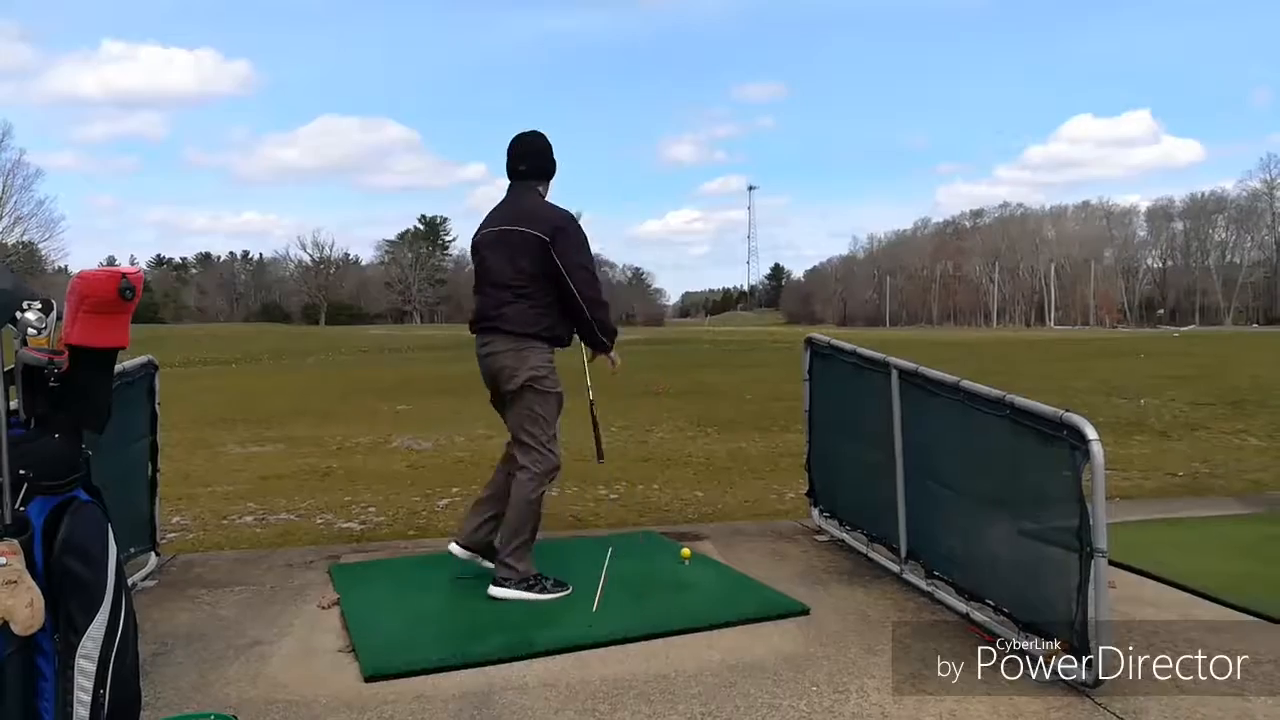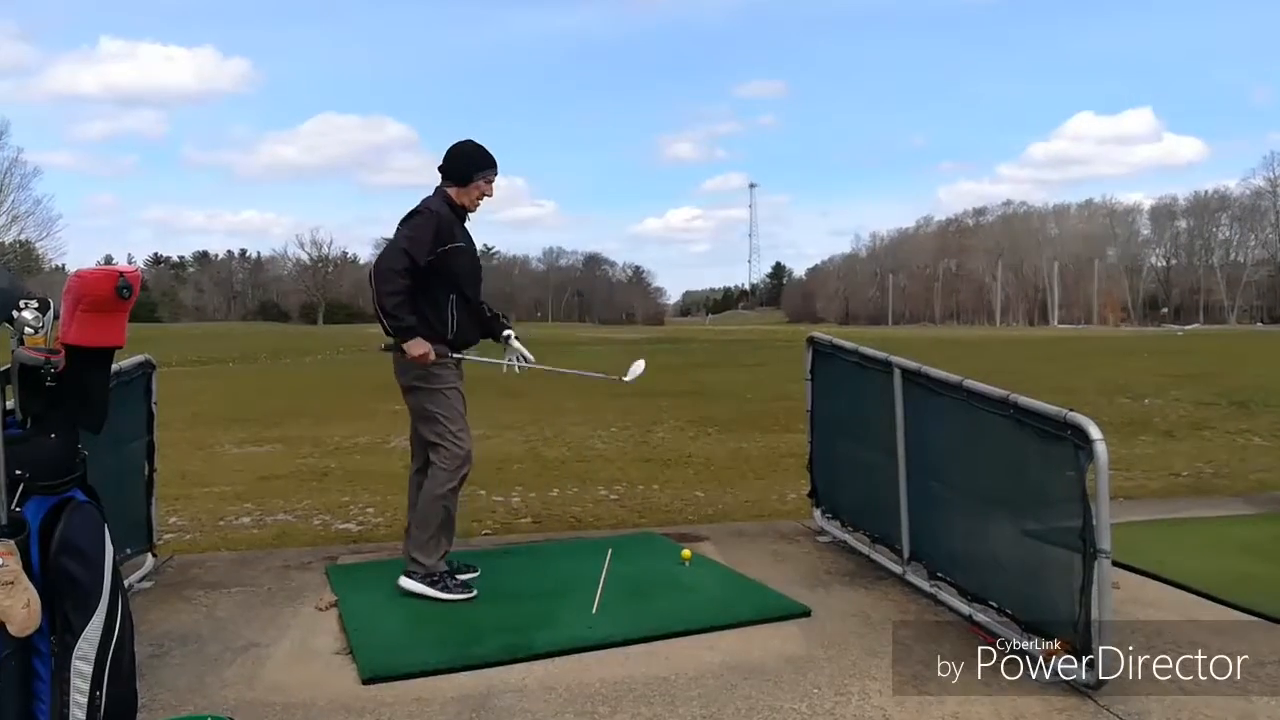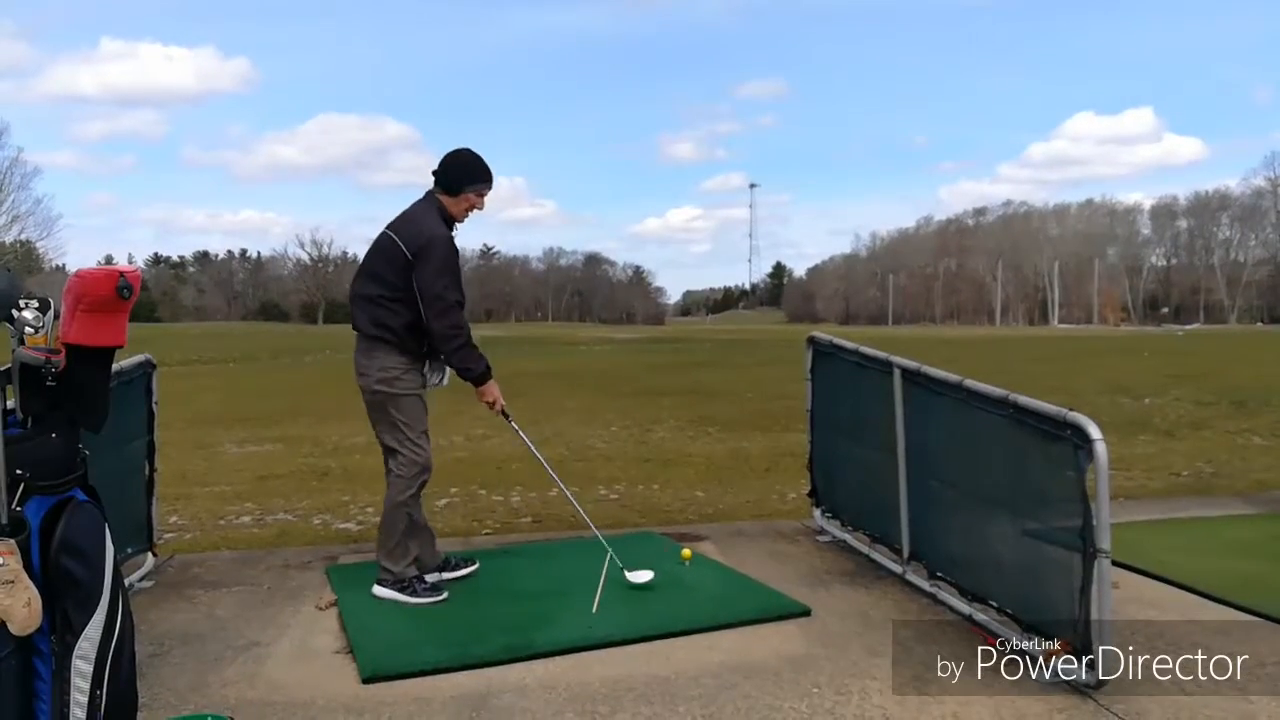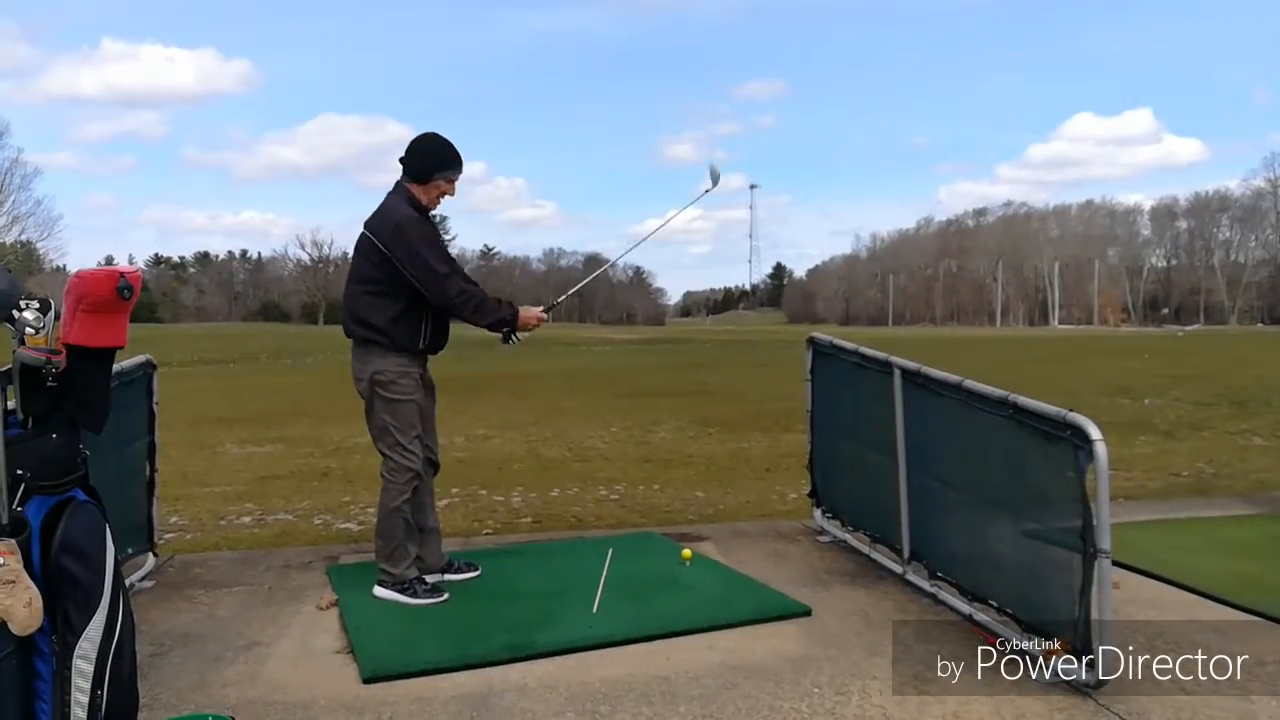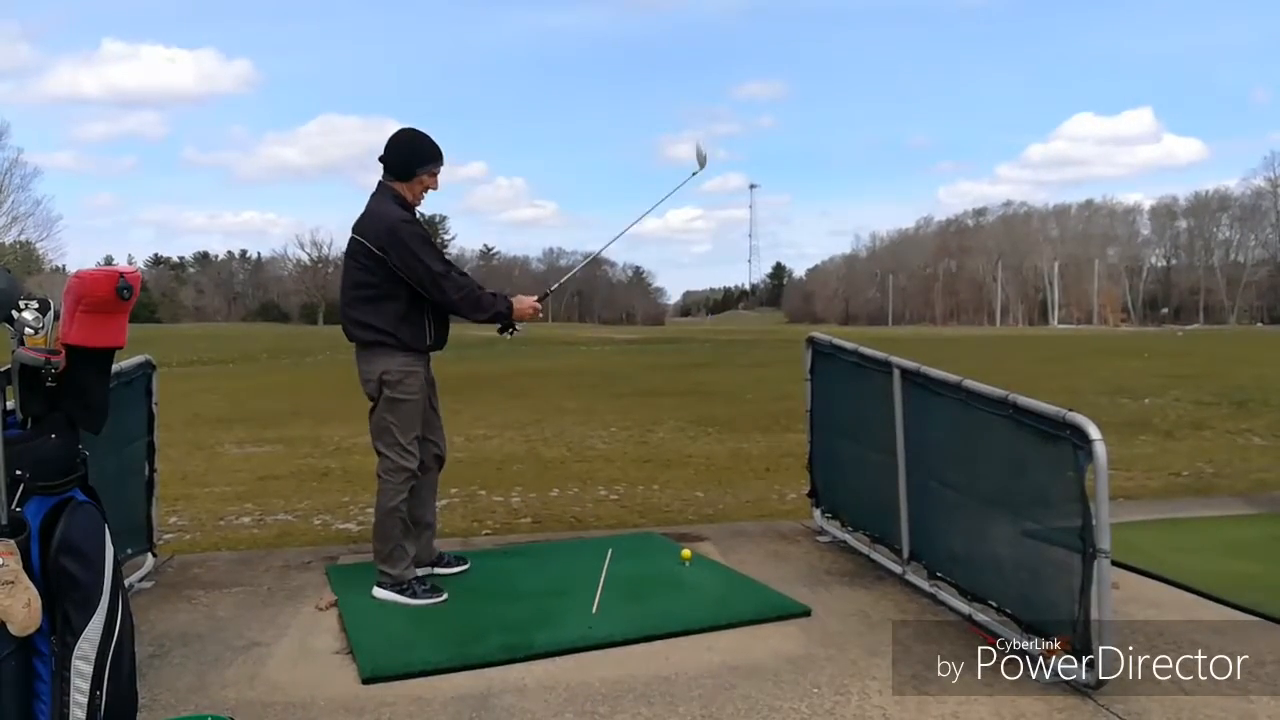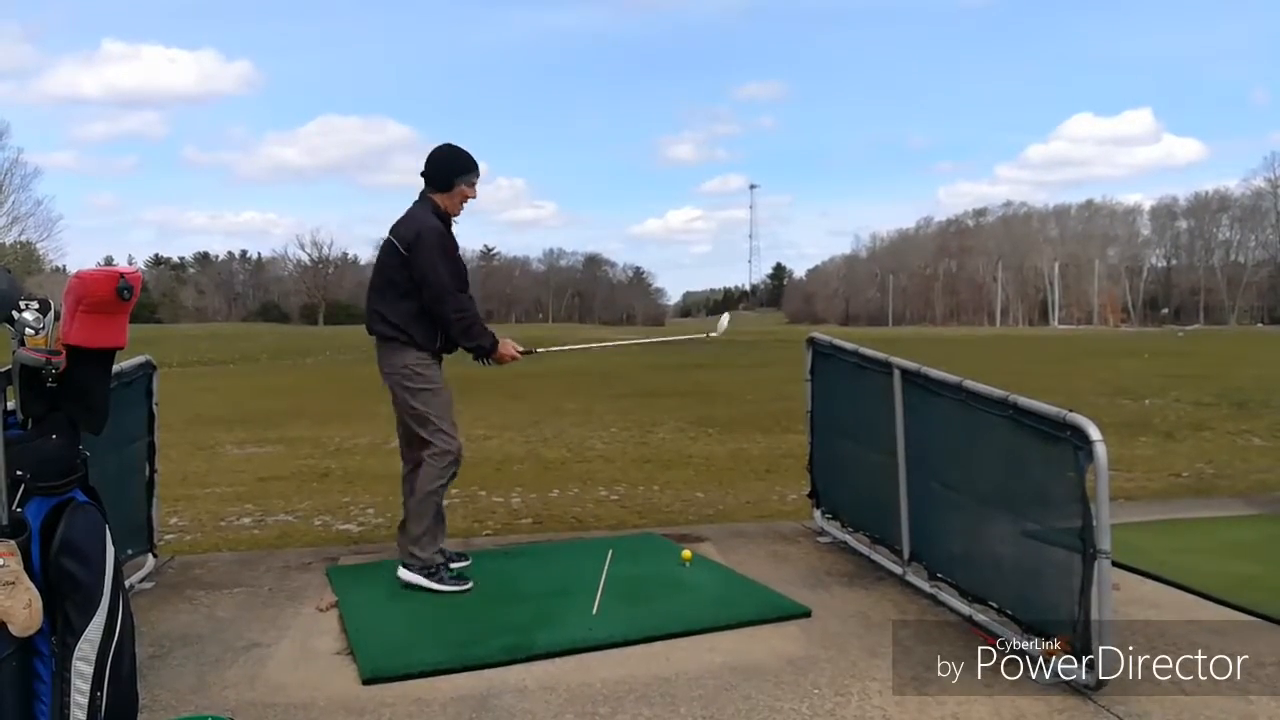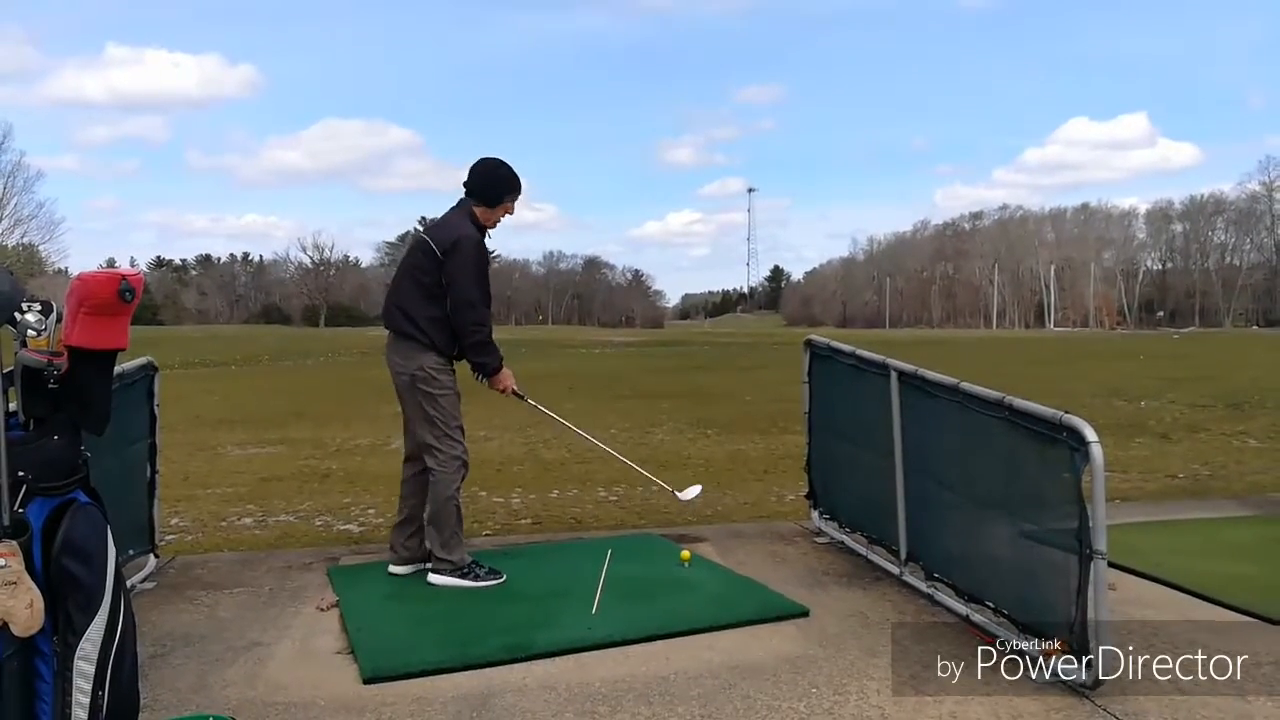
dt=0.7s
person 1, frame 1
left shoulder: (490, 224)
right shoulder: (556, 221)
right elbow: (583, 291)
right wrist: (604, 341)
left hip: (491, 345)
right hip: (527, 351)
left knee: (523, 448)
right knee: (538, 459)
left ankle: (475, 537)
right ankle: (513, 573)
person 1, frame 2
left shoulder: (452, 226)
right shoulder: (431, 217)
left elbow: (463, 299)
right elbow: (387, 273)
left wrist: (503, 333)
right wrist: (408, 335)
left hip: (437, 355)
right hip: (425, 355)
left knee: (430, 456)
right knee: (452, 454)
left ankle: (422, 559)
right ankle: (425, 567)
person 1, frame 3
left shoulder: (419, 222)
right shoulder: (432, 237)
right elbow: (444, 316)
left wrist: (449, 360)
right wrist: (481, 376)
left hip: (392, 353)
right hip: (389, 360)
left knee: (408, 462)
right knee: (411, 462)
left ankle: (423, 559)
right ankle: (394, 574)
person 1, frame 4
left shoulder: (407, 218)
right shoulder: (401, 223)
left elbow: (447, 283)
right elbow: (447, 290)
left wrist: (502, 315)
right wrist: (510, 315)
left hip: (406, 357)
right hip: (387, 361)
left knee: (423, 461)
right knee: (403, 465)
left ankle: (427, 560)
right ankle: (394, 575)
person 1, frame 5
left shoulder: (391, 217)
right shoulder: (391, 223)
left elbow: (442, 276)
right elbow: (442, 284)
left wrist: (497, 306)
right wrist: (506, 308)
left hip: (407, 355)
right hip: (392, 359)
left knee: (429, 454)
right knee: (399, 464)
left ankle: (419, 552)
right ankle: (393, 575)
person 1, frame 6
left shoulder: (424, 224)
right shoulder: (427, 230)
left elbow: (448, 298)
right elbow: (447, 302)
left wrist: (483, 342)
right wrist: (488, 345)
left hip: (411, 350)
right hip: (410, 354)
left knee: (420, 452)
right knee: (443, 449)
left ankle: (421, 548)
right ankle: (420, 559)
person 1, frame 7
left shoulder: (448, 228)
right shoulder: (465, 239)
right elbow: (468, 314)
left wrist: (487, 363)
right wrist: (494, 367)
left hip: (411, 350)
right hip: (424, 356)
left knee: (421, 454)
right knee: (448, 456)
left ankle: (407, 551)
right ankle: (449, 561)
